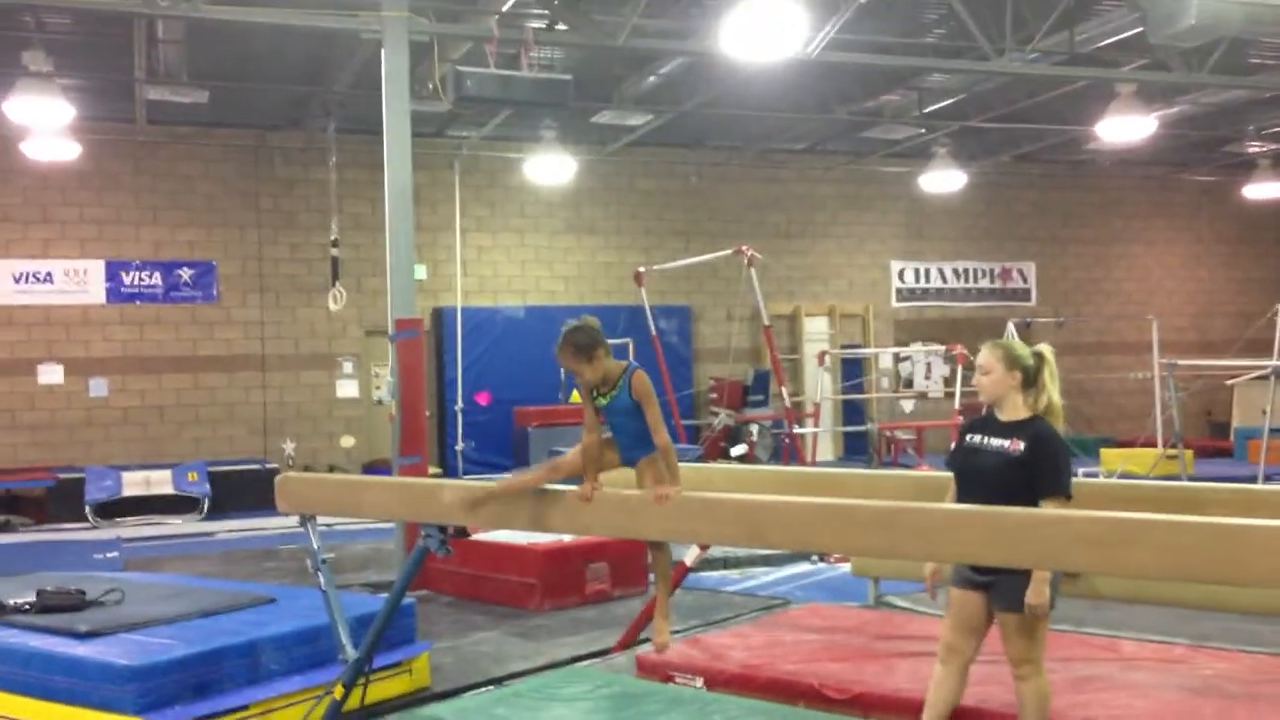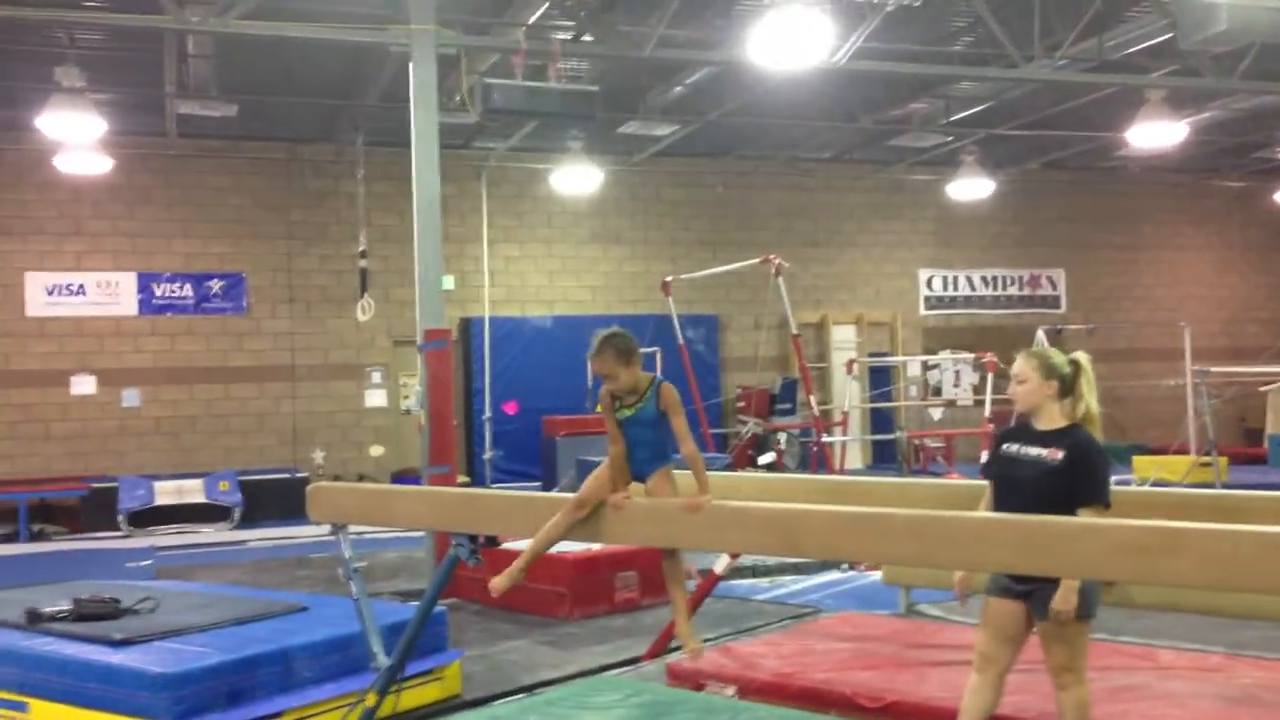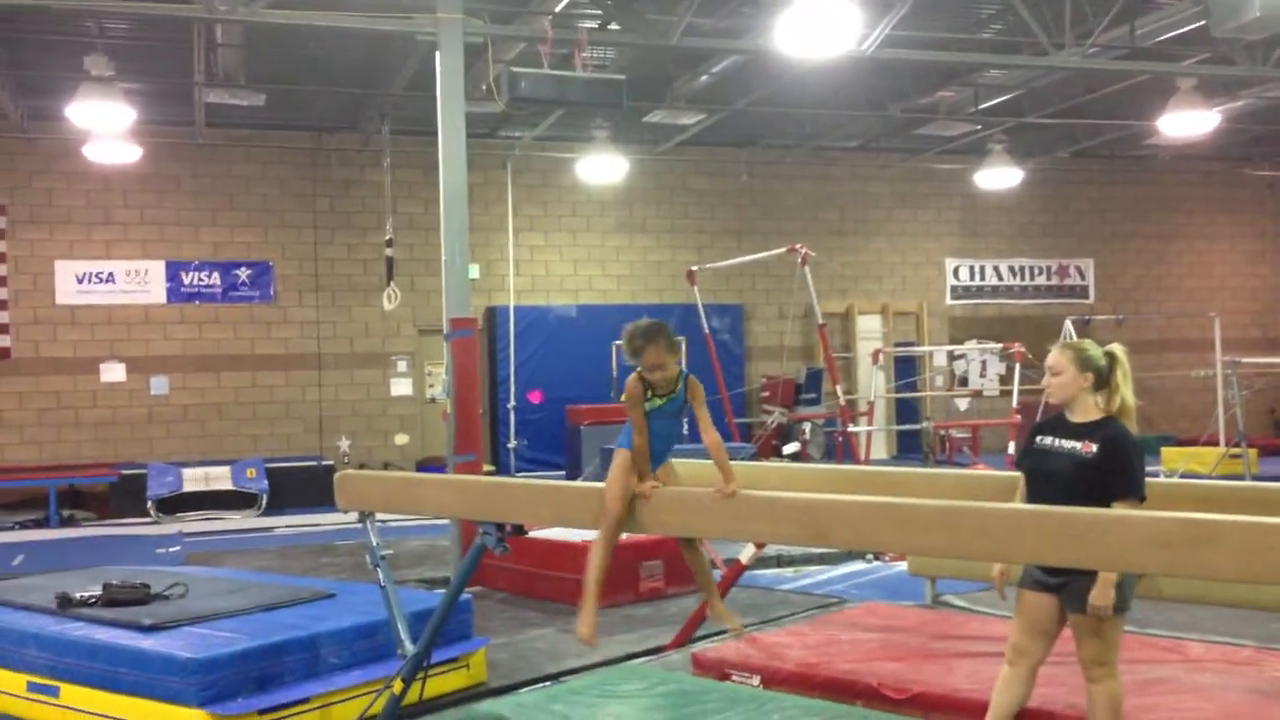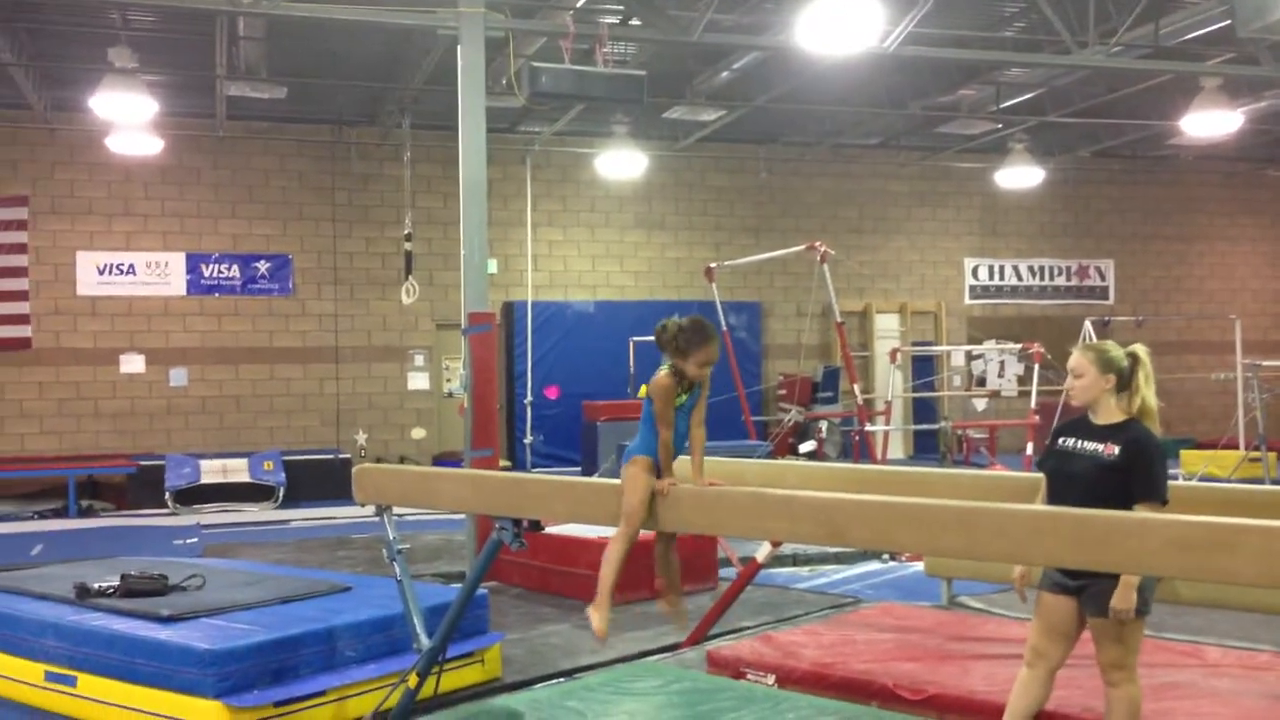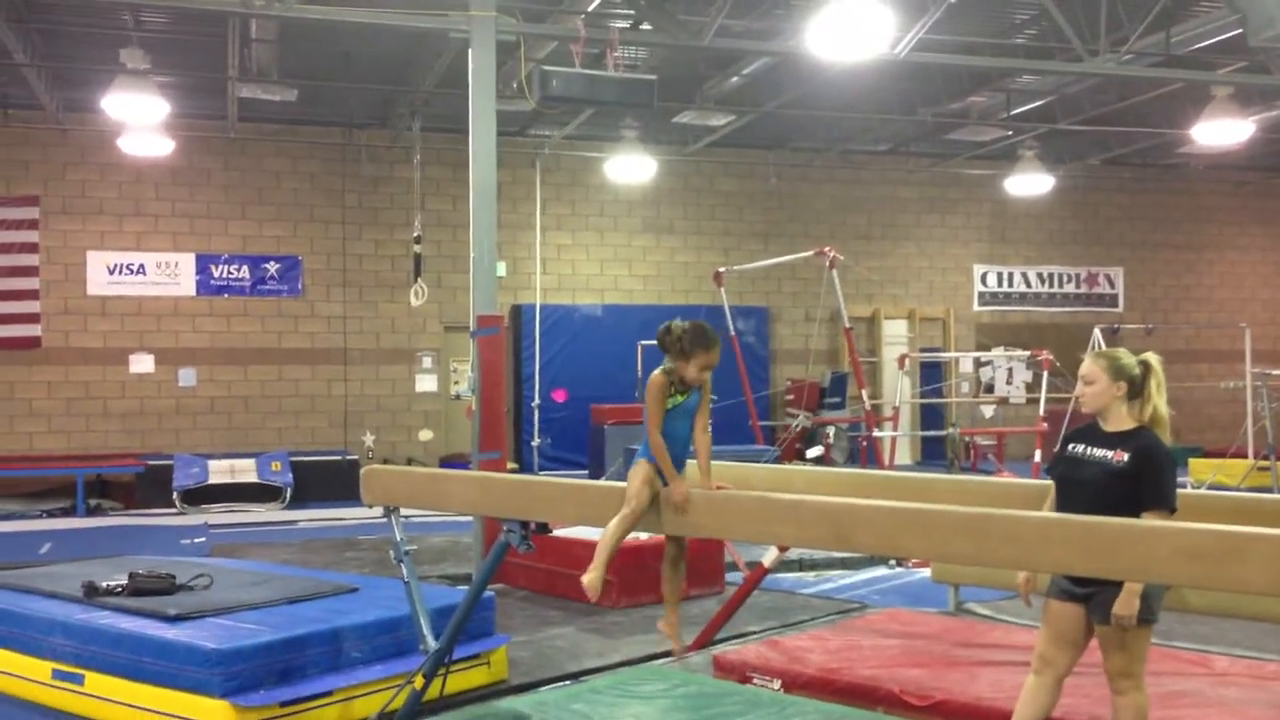
dt=0.3s
person 1, frame 1
left shoulder: (1043, 439)
right shoulder: (973, 430)
right elbow: (956, 496)
left wrist: (1041, 579)
left hip: (1019, 570)
right hip: (972, 564)
left knee: (1025, 665)
right knee: (951, 654)
person 1, frame 2
left shoulder: (1082, 447)
right shoulder: (1008, 439)
right elbow: (989, 505)
left wrist: (1070, 585)
left hip: (1059, 578)
right hip: (1010, 573)
left knee: (1066, 674)
right knee: (988, 663)
person 1, frame 3
left shoulder: (1117, 440)
right shoulder: (1043, 430)
right elbow: (1024, 497)
left wrist: (1108, 581)
left hip: (1093, 571)
right hip: (1043, 565)
left knee: (1098, 668)
right knee: (1019, 655)
person 1, frame 4
left shoulder: (1139, 442)
right shoulder: (1065, 432)
right elbow: (1046, 498)
left wrist: (1129, 584)
left hip: (1113, 575)
right hip: (1063, 568)
left knee: (1117, 671)
right knee: (1037, 658)
person 1, frame 5
left shoulder: (1149, 450)
right shoulder: (1076, 439)
right elbow: (1053, 505)
left wrist: (1132, 590)
left hip: (1120, 581)
right hip: (1070, 575)
left knee: (1124, 680)
right knee: (1045, 666)
person 2, frame 1
left shoulder: (636, 378)
right shoulder: (588, 386)
left elbow: (659, 432)
right elbow: (591, 433)
left wrist: (672, 482)
right wrist: (590, 480)
left hip: (647, 451)
right hip: (616, 444)
right knee: (556, 468)
left ankle: (662, 613)
right ankle: (481, 495)
person 2, frame 2
left shoulder: (663, 391)
right shoulder: (607, 395)
left elbow: (686, 443)
right elbow: (616, 445)
left wrist: (703, 491)
right wrist: (619, 488)
left hip: (656, 467)
right hip: (623, 464)
right knee: (579, 505)
left ankle: (682, 622)
right ankle: (516, 569)
person 2, frame 3
left shoulder: (689, 383)
right shoulder: (635, 385)
left elbow: (709, 433)
right elbow: (640, 436)
left wrist: (728, 479)
right wrist: (643, 479)
left hip: (658, 458)
right hip: (630, 454)
right knee: (611, 524)
left ankle: (715, 602)
right ankle: (589, 606)
person 2, frame 4
left shoulder: (701, 379)
right shoulder: (664, 381)
left elbow: (697, 428)
right elbow: (665, 433)
left wrist: (698, 476)
right wrist: (666, 475)
left hip: (662, 463)
right hip: (643, 459)
left knee: (668, 532)
right knee: (631, 526)
left ankle: (670, 596)
right ankle: (600, 605)
person 2, frame 5
left shoulder: (703, 384)
right shoulder: (659, 380)
left elbow: (701, 431)
right elbow: (654, 434)
left wrist: (706, 480)
right wrist: (673, 480)
left hip: (675, 470)
right hip: (649, 463)
left knee: (676, 546)
right knee: (634, 507)
left ankle: (671, 619)
right ankle: (595, 570)
